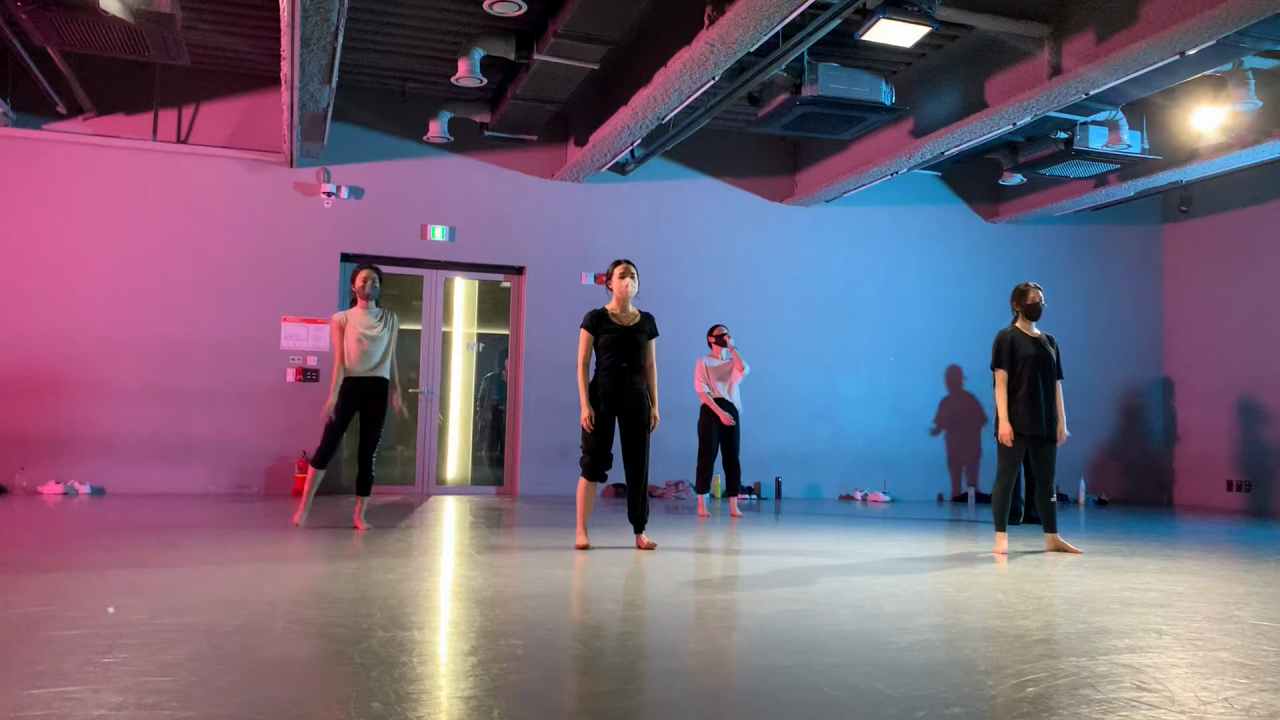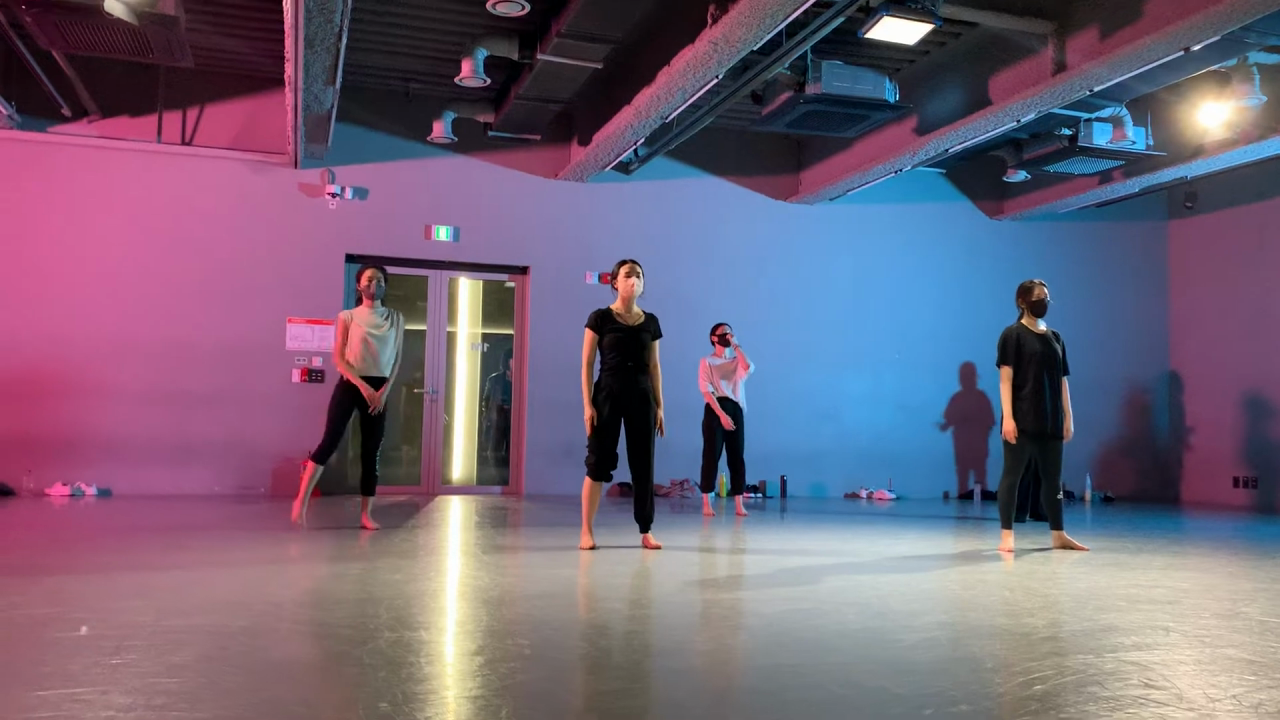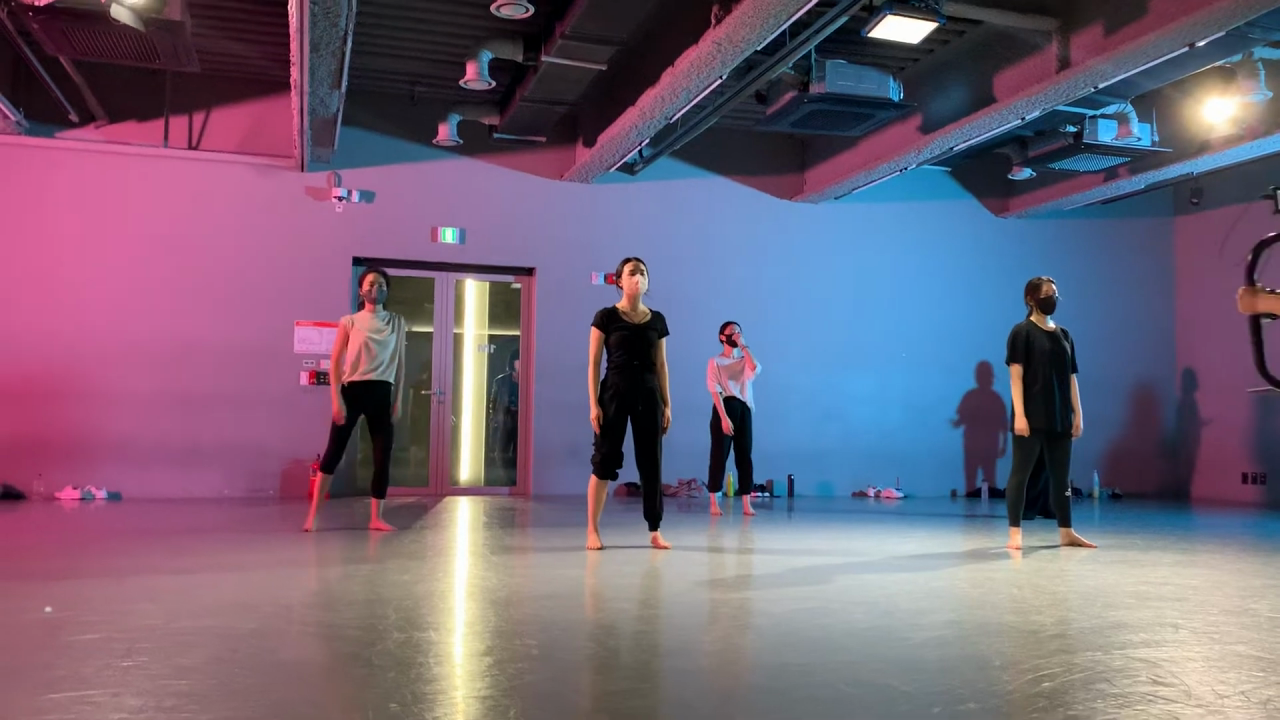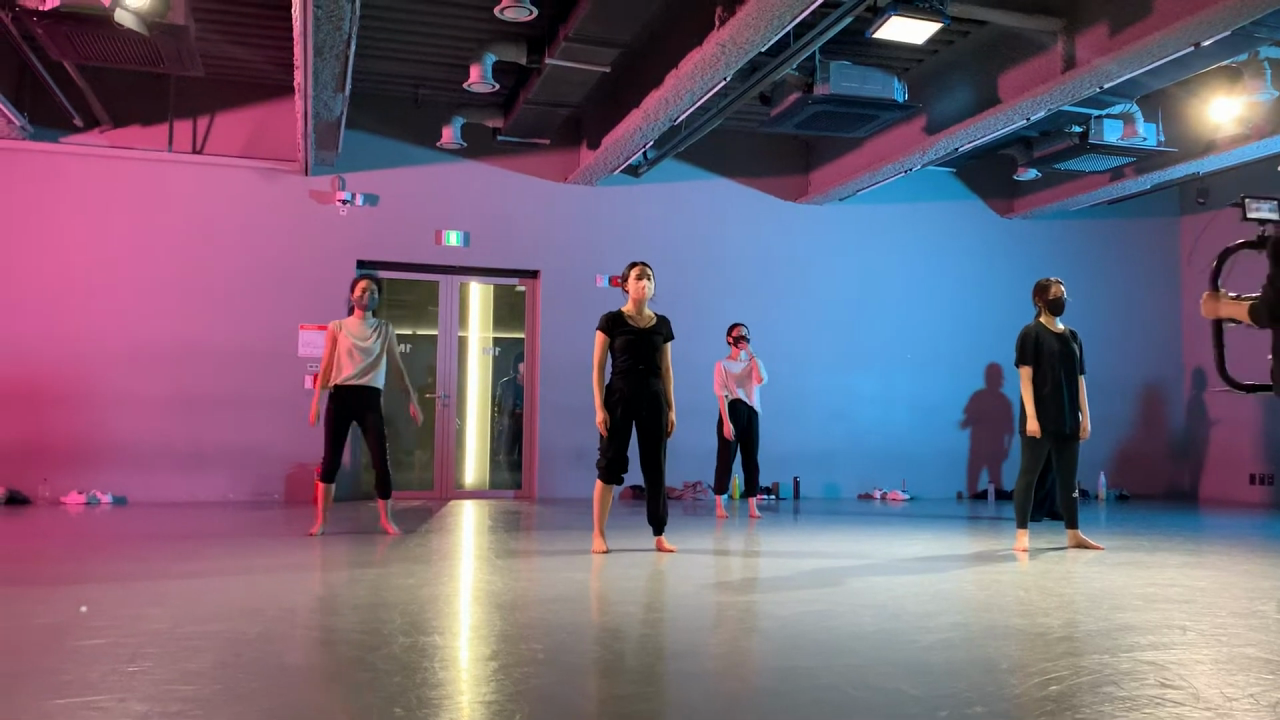
dt=0.3s
person 1, frame 1
left shoulder: (646, 321)
right shoulder: (595, 318)
left elbow: (650, 365)
right elbow: (582, 364)
left wrist: (654, 404)
right wrist: (585, 403)
left hip: (636, 396)
right hip: (602, 394)
left knee: (637, 464)
right knee: (593, 462)
left ankle: (639, 531)
right ankle: (581, 530)
person 1, frame 2
left shoulder: (650, 322)
right shoulder: (600, 318)
left elbow: (654, 366)
right elbow: (587, 364)
left wrist: (659, 405)
right wrist: (588, 404)
left hip: (641, 396)
right hip: (608, 393)
left knee: (643, 464)
right knee: (599, 461)
left ankle: (646, 531)
right ankle: (586, 531)
person 1, frame 3
left shoulder: (657, 320)
right shoulder: (606, 316)
left elbow: (661, 364)
right elbow: (594, 363)
left wrist: (667, 404)
right wrist: (594, 403)
left hip: (648, 394)
right hip: (614, 392)
left knee: (651, 462)
right knee: (605, 460)
left ankle: (655, 530)
right ankle: (592, 530)
person 1, frame 4
left shoulder: (662, 324)
right shoulder: (611, 321)
left elbow: (666, 369)
right elbow: (598, 367)
left wrist: (671, 408)
right wrist: (600, 407)
left hip: (653, 398)
right hip: (619, 397)
left knee: (655, 466)
right knee: (610, 464)
left ankle: (660, 535)
right ankle: (598, 535)
person 2, frame 1
left shoulder: (1049, 342)
right shoulder: (1007, 338)
left elbow: (1056, 384)
right elbow: (1000, 381)
left wrist: (1061, 422)
right wrist: (1004, 420)
left hip: (1044, 423)
right hip: (1016, 423)
left knee: (1046, 480)
right knee: (1006, 477)
left ankle: (1052, 537)
right ankle: (1000, 537)
person 2, frame 2
left shoulder: (1055, 338)
right shoulder: (1012, 334)
left elbow: (1062, 380)
right elbow: (1006, 378)
left wrist: (1068, 417)
right wrist: (1007, 416)
left hip: (1051, 420)
right hip: (1022, 419)
left knee: (1053, 477)
right knee: (1012, 474)
left ankle: (1058, 535)
right ankle: (1007, 535)
person 2, frame 3
left shoulder: (1064, 335)
right shoulder: (1022, 332)
left elbow: (1071, 377)
right elbow: (1016, 376)
left wrist: (1077, 414)
right wrist: (1019, 414)
left hip: (1060, 418)
right hip: (1031, 417)
left knee: (1061, 474)
right knee: (1021, 472)
left ankle: (1066, 532)
right ankle: (1015, 532)
person 2, frame 4
left shoulder: (1072, 336)
right shoulder: (1031, 333)
left elbow: (1079, 379)
right elbow: (1025, 377)
left wrist: (1085, 417)
right wrist: (1030, 416)
left hip: (1068, 420)
right hip: (1041, 419)
left knee: (1068, 476)
right knee: (1029, 474)
left ankle: (1073, 534)
right ankle: (1021, 535)
person 3, frame 1
left shoulder: (390, 319)
right shoulder: (342, 318)
left elbow: (390, 360)
right elbow: (339, 360)
left wrist: (397, 394)
right wrist: (333, 394)
left hip: (378, 390)
right hip: (349, 387)
left knee: (368, 454)
right knee: (327, 445)
left ankle: (359, 515)
right ankle: (304, 506)
person 3, frame 2
left shoulder: (395, 318)
right shoulder: (347, 317)
left elbow: (396, 359)
right elbow: (339, 357)
left wrist: (385, 390)
right wrist: (362, 386)
left hip: (378, 389)
right hip: (349, 386)
left knee: (371, 453)
right knee: (330, 441)
left ankle: (366, 515)
right ankle: (301, 501)
person 3, frame 3
left shoulder: (397, 322)
right shoulder: (349, 322)
left elbow: (400, 364)
right elbow: (335, 363)
left wrist: (398, 399)
right wrist: (336, 398)
left hip: (382, 393)
right hip: (352, 392)
left knee: (383, 457)
right knee: (334, 451)
left ankle: (377, 517)
right ankle: (313, 514)
person 3, frame 4
left shoulder: (384, 330)
right shoulder: (337, 327)
left elbow: (398, 367)
right elbow: (326, 368)
left wrist: (412, 401)
right wrist: (315, 402)
left hip: (369, 397)
right hip: (340, 397)
left knee: (381, 458)
right knee: (331, 459)
left ankle: (386, 518)
right ankle: (321, 521)
person 4, frame 1
left shoulder: (733, 362)
right shoulder: (704, 362)
left elbow: (744, 371)
right elbow: (703, 392)
left wrist: (732, 347)
right wrist: (720, 412)
left hip: (732, 410)
right hip: (711, 410)
left knee: (732, 458)
right knee: (707, 456)
left ankle: (734, 505)
right ankle: (701, 503)
person 4, frame 2
left shoulder: (737, 361)
right shoulder: (707, 362)
left elbow: (749, 368)
right elbow: (707, 392)
left wrist: (735, 345)
right wrist: (721, 414)
left hip: (736, 410)
right hip: (715, 410)
left knee: (737, 456)
right knee: (711, 455)
left ankle: (739, 504)
right ankle: (707, 503)
person 4, frame 3
left shoulder: (745, 360)
right shoulder: (715, 362)
left elbow: (755, 369)
right elbow: (715, 392)
left wrist: (743, 346)
right wrist: (724, 417)
left hip: (744, 409)
right hip: (724, 409)
left knee: (745, 456)
right knee: (719, 455)
left ankle: (746, 503)
right ankle: (714, 502)
person 4, frame 4
left shoulder: (754, 363)
right shoulder: (722, 365)
left elbow: (761, 380)
right elbow: (722, 395)
left wrist: (751, 354)
right wrist: (726, 421)
left hip: (751, 413)
right hip: (732, 411)
left knee: (751, 459)
right knee: (725, 458)
left ankle: (752, 506)
right ankle: (720, 505)
